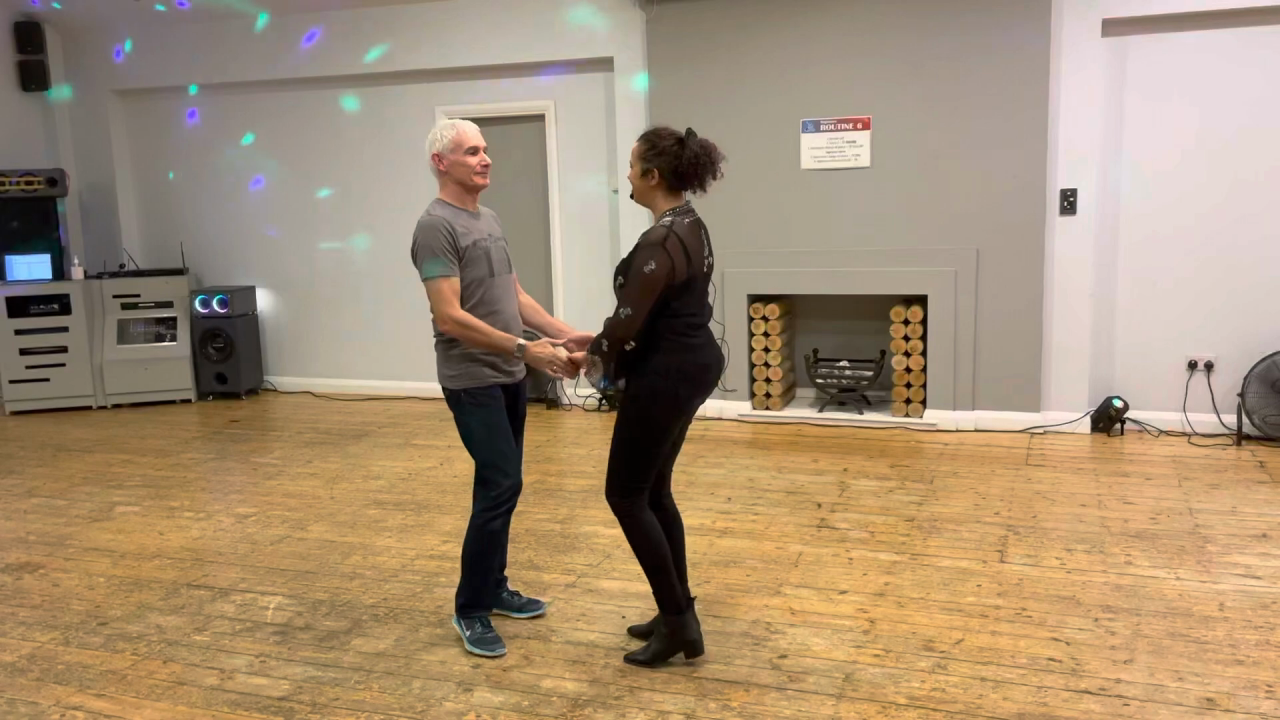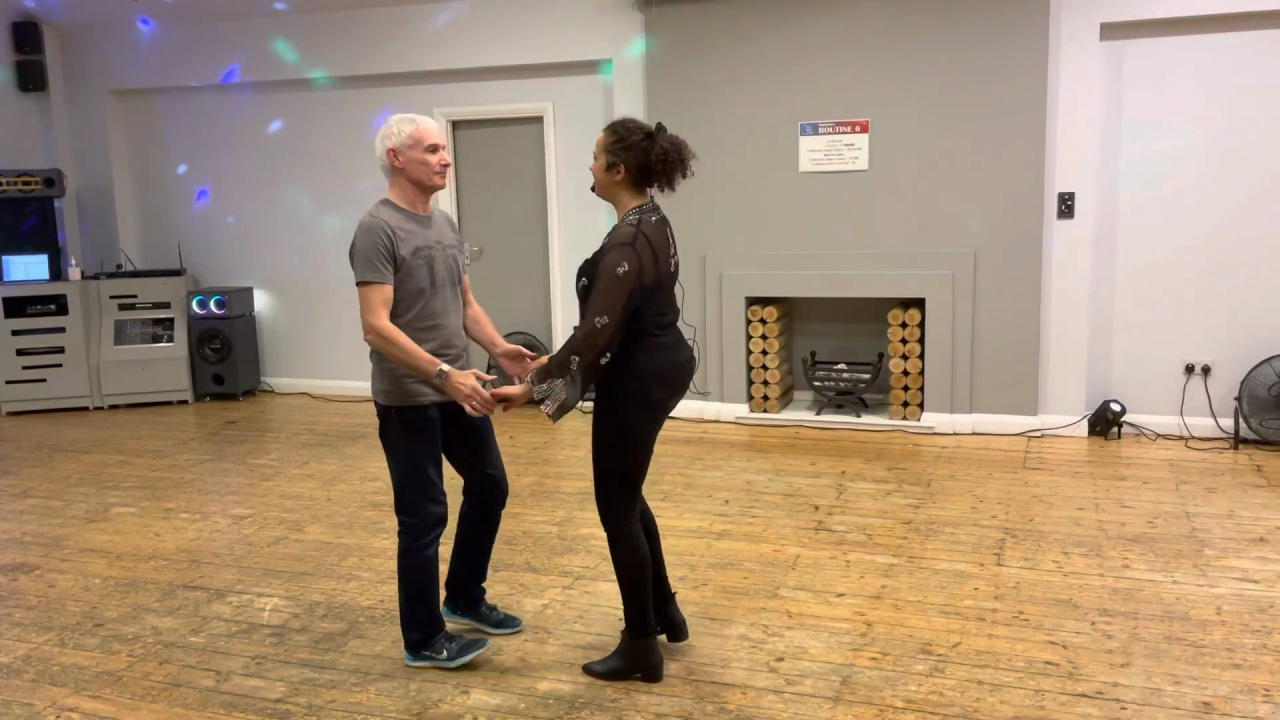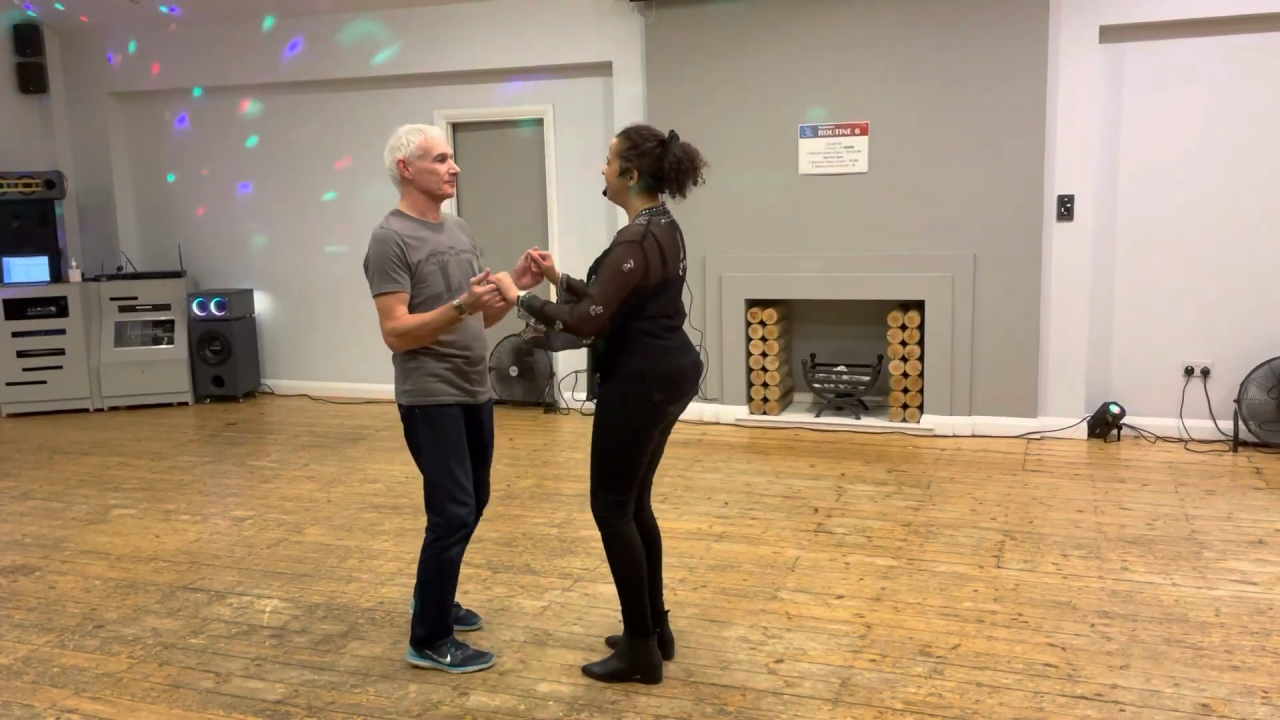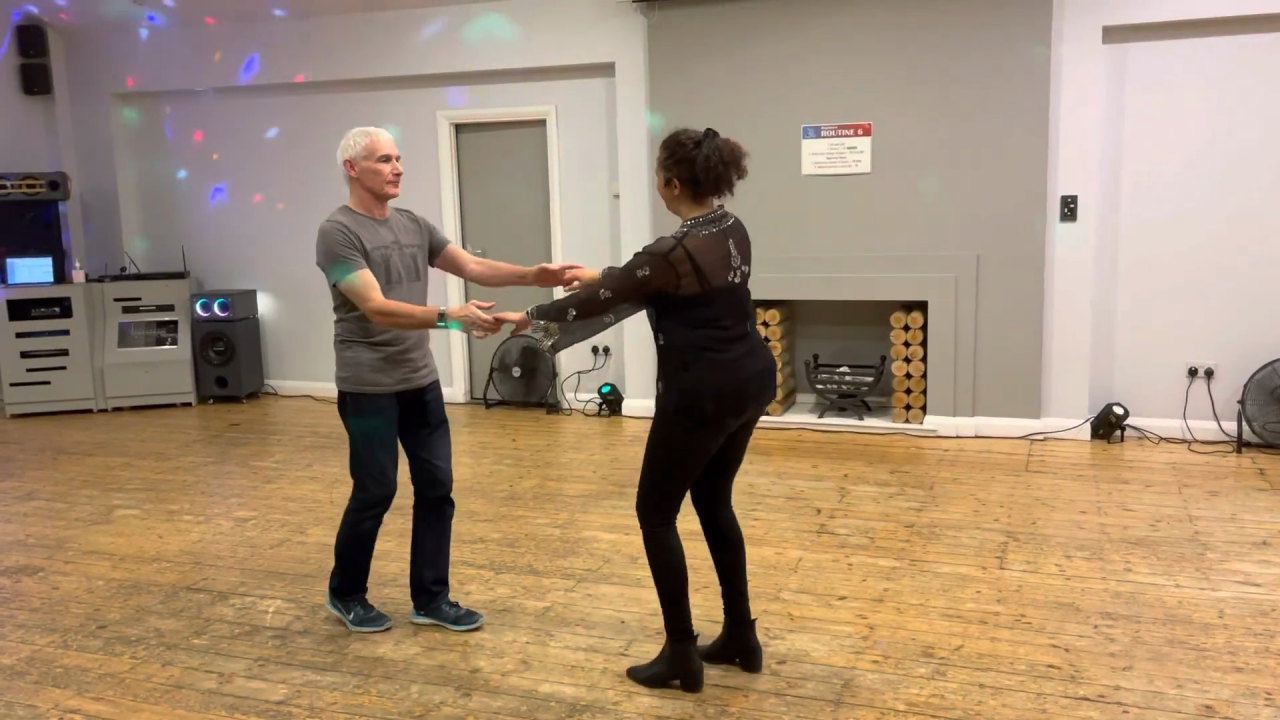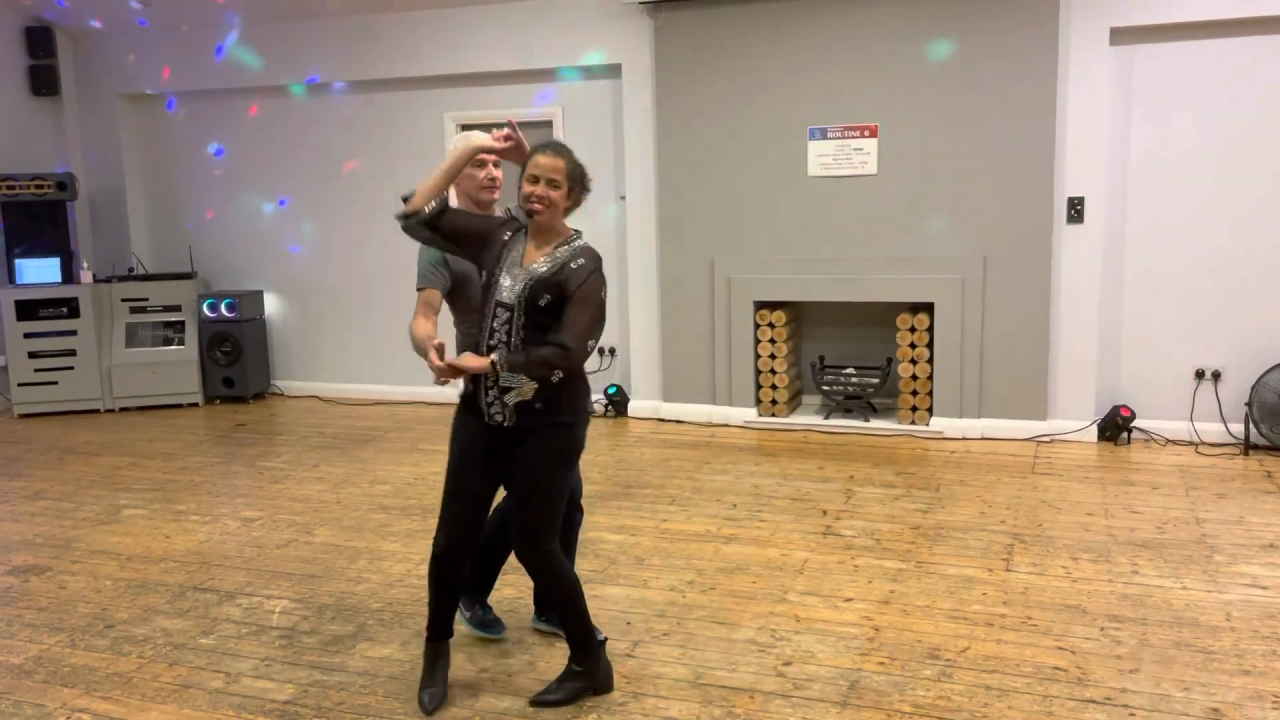
dt=1s
person 1, frame 1
left shoulder: (660, 240)
right shoulder: (691, 226)
left elbow: (628, 323)
left wrist: (591, 353)
right wrist: (601, 346)
left hip: (666, 377)
right hip: (693, 365)
left knee: (626, 494)
right knee: (653, 491)
left ankle: (678, 623)
right ankle: (676, 613)
person 1, frame 2
left shoulder: (626, 242)
right shoulder: (653, 223)
left elbow: (596, 333)
left wrist: (532, 386)
right wrist: (557, 361)
left hip: (637, 382)
right hip: (662, 368)
left knee: (616, 509)
right knee: (627, 496)
left ankle: (641, 647)
right ankle: (664, 612)
person 1, frame 3
left shoulder: (637, 238)
right shoulder: (663, 228)
left elbow: (589, 321)
left wrist: (521, 297)
right wrist: (560, 279)
left hip: (640, 383)
right hip: (667, 374)
left knee: (612, 509)
right knee: (633, 503)
left ankle: (640, 649)
right ankle: (655, 627)
person 1, frame 4
left shoulder: (675, 251)
right shoulder: (733, 231)
left elbow: (603, 301)
left wrist: (529, 317)
right wrist: (596, 274)
left hip: (701, 392)
right hip: (750, 379)
left knee: (656, 512)
right knee: (713, 501)
left ankle: (680, 654)
right ankle: (740, 638)
person 1, frame 5
left shoulder: (582, 262)
right shoulder: (501, 236)
left elbow: (569, 353)
right elbow: (417, 218)
left wrist: (489, 363)
right wrist: (469, 153)
left hip: (548, 418)
right hip: (484, 411)
left knee: (534, 543)
right knee: (455, 538)
left ankle: (590, 664)
right ankle: (436, 653)
person 2, frame 1
left shoulder: (489, 219)
right shoulder: (437, 226)
right elbow: (450, 317)
left wrist: (564, 332)
right wrist: (525, 349)
left hip: (508, 374)
right hip: (472, 380)
left knee: (503, 482)
right knee: (500, 484)
left ankle: (493, 587)
right ankle: (471, 609)
person 2, frame 2
left shoulder: (446, 224)
right shoulder: (378, 230)
right elbow: (376, 326)
left wrist: (498, 348)
right wrist: (444, 374)
left hip: (454, 388)
right hip: (408, 397)
left knee: (490, 486)
right knee: (424, 515)
left ankle: (465, 599)
right ankle: (424, 640)
person 2, frame 3
left shoulder: (459, 230)
right shoulder: (390, 240)
right elbow: (396, 333)
left wrist: (514, 285)
right wrist: (461, 305)
left hip: (475, 392)
right hip: (430, 398)
left knee: (470, 506)
right knee: (452, 513)
left ankle: (433, 598)
right ankle: (430, 640)
person 2, frame 4
left shoulder: (413, 225)
right shoulder: (337, 232)
left elbow: (471, 267)
right elbow: (375, 308)
left wrist: (533, 276)
right wrist: (448, 316)
left hip: (420, 378)
right hip: (367, 385)
left knee: (436, 487)
right knee: (376, 491)
left ankle: (430, 598)
right ankle: (346, 593)
person 2, frame 5
left shoulder: (518, 220)
right shoulder: (441, 240)
right elbow: (423, 316)
left wrist: (528, 159)
right wrist: (428, 349)
left knee: (568, 495)
left ankle: (552, 607)
right ankle: (470, 592)
